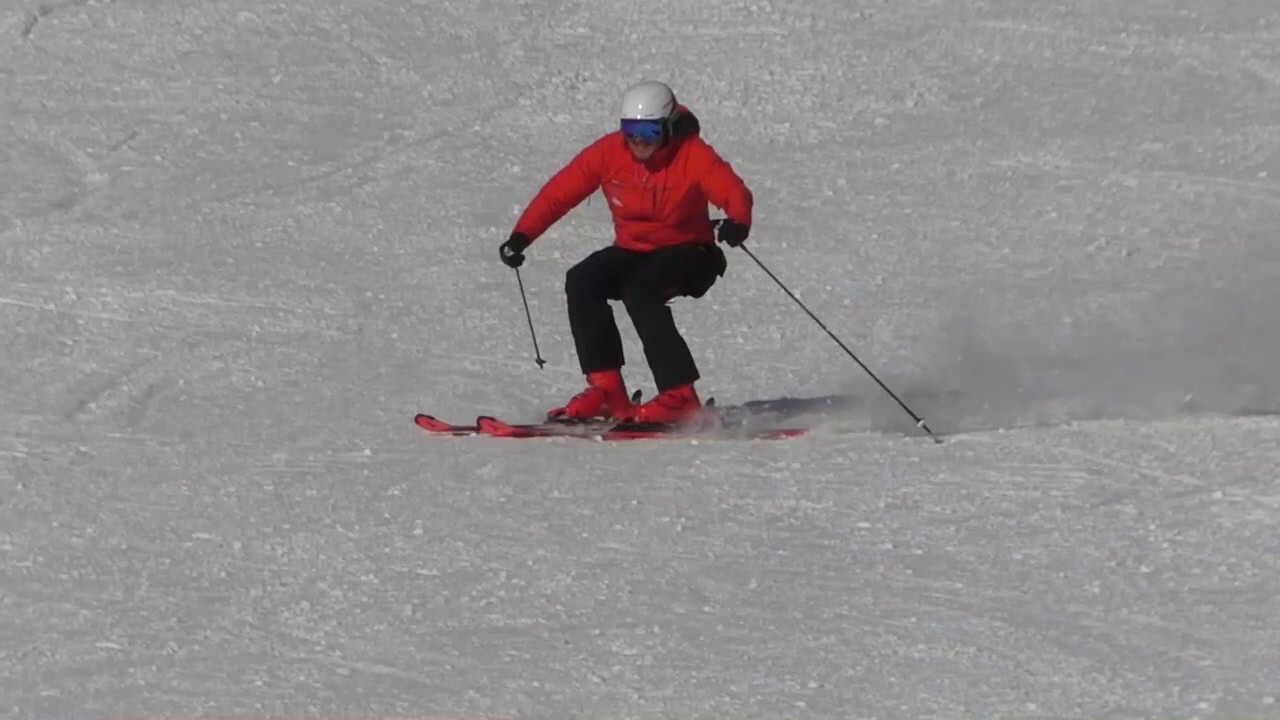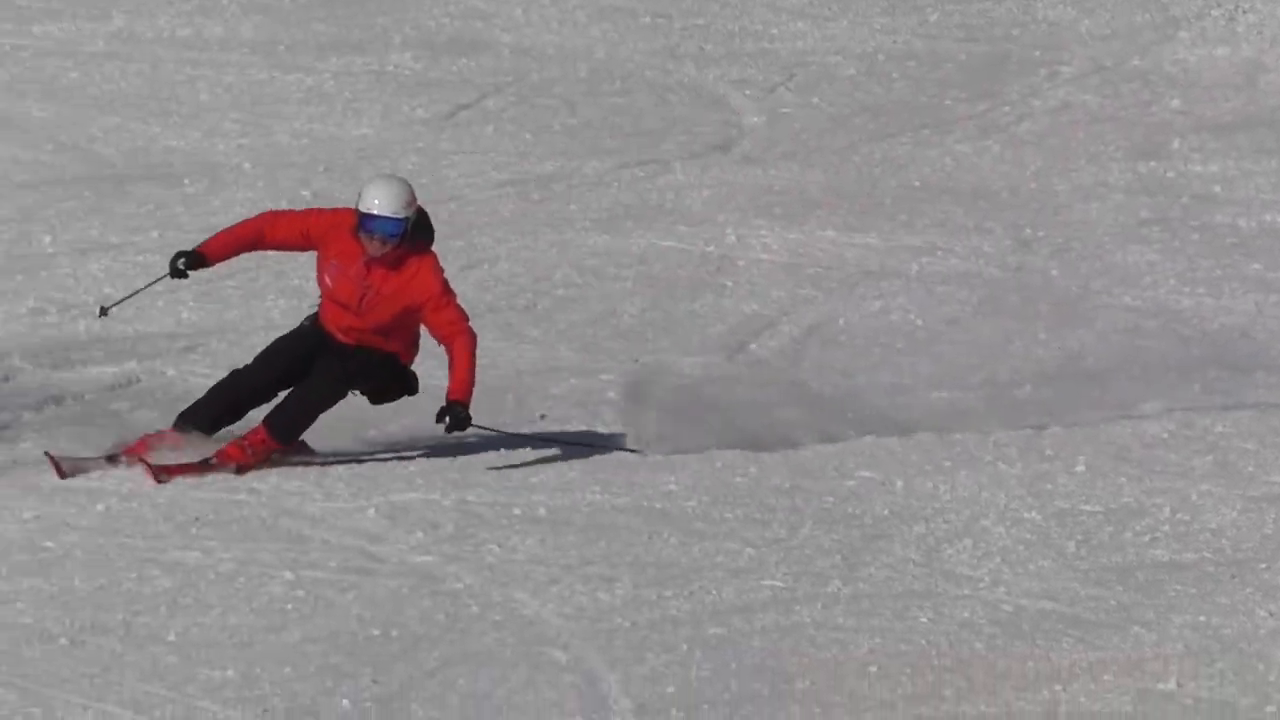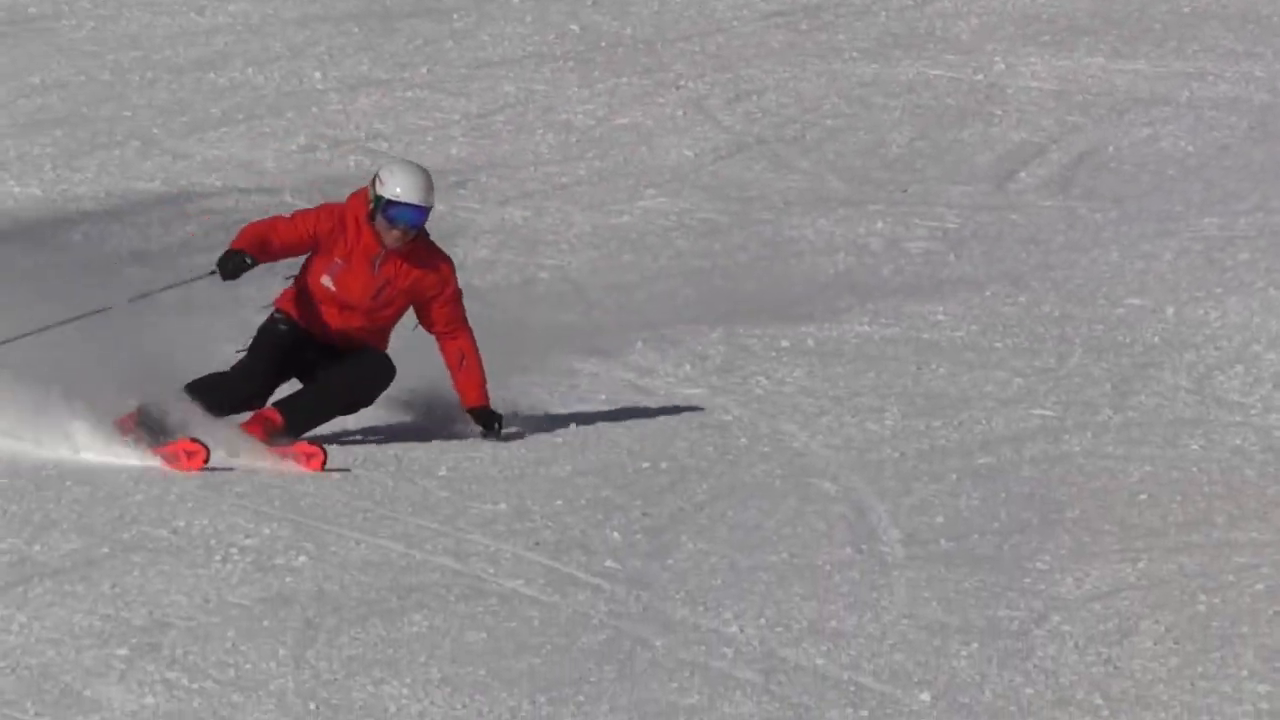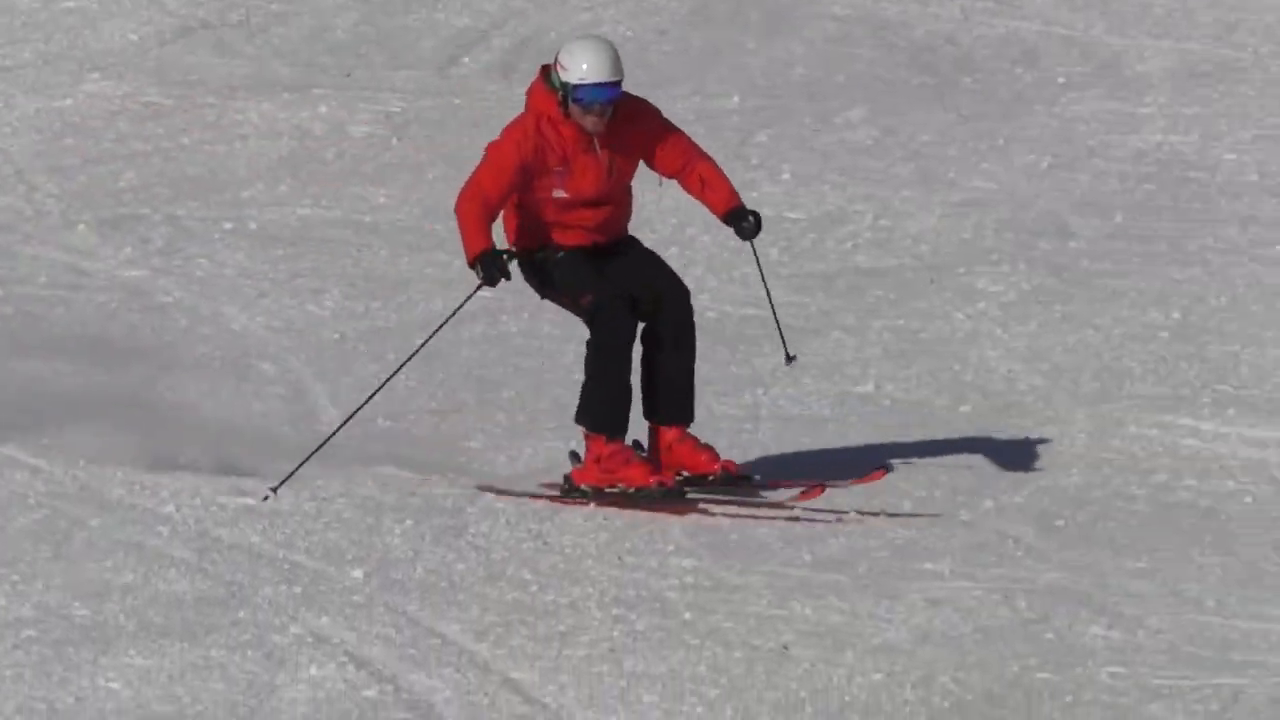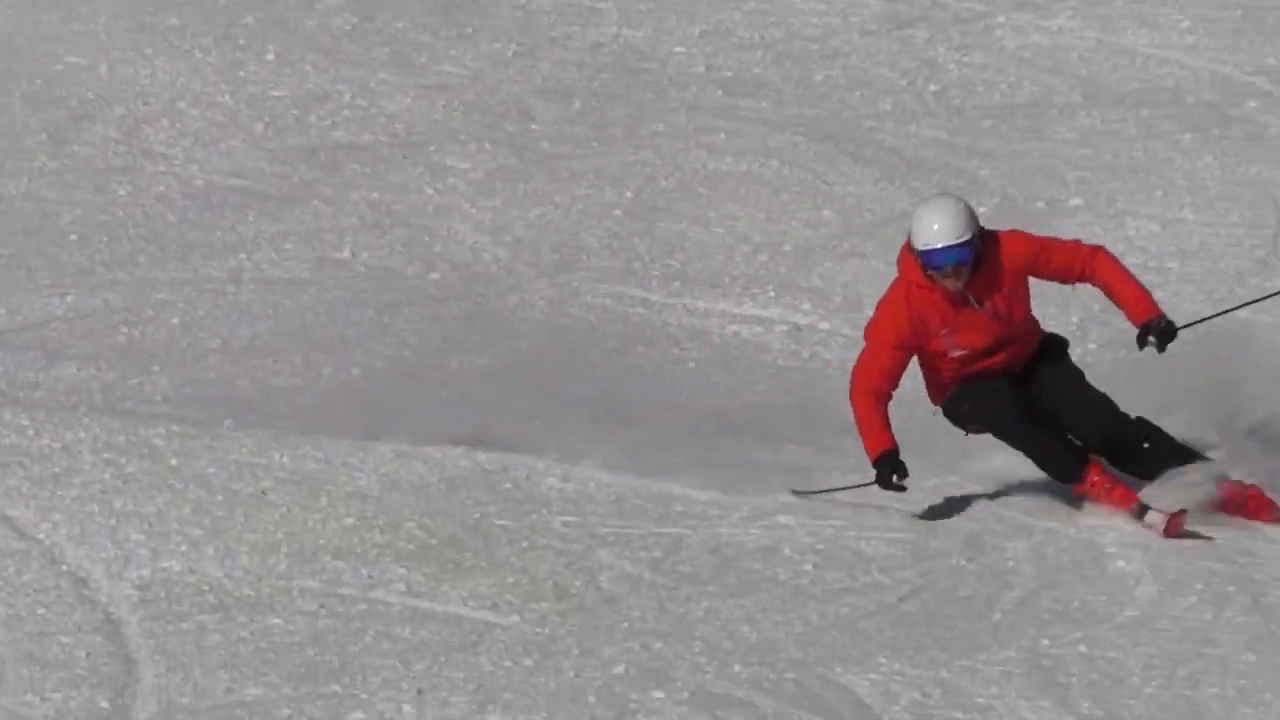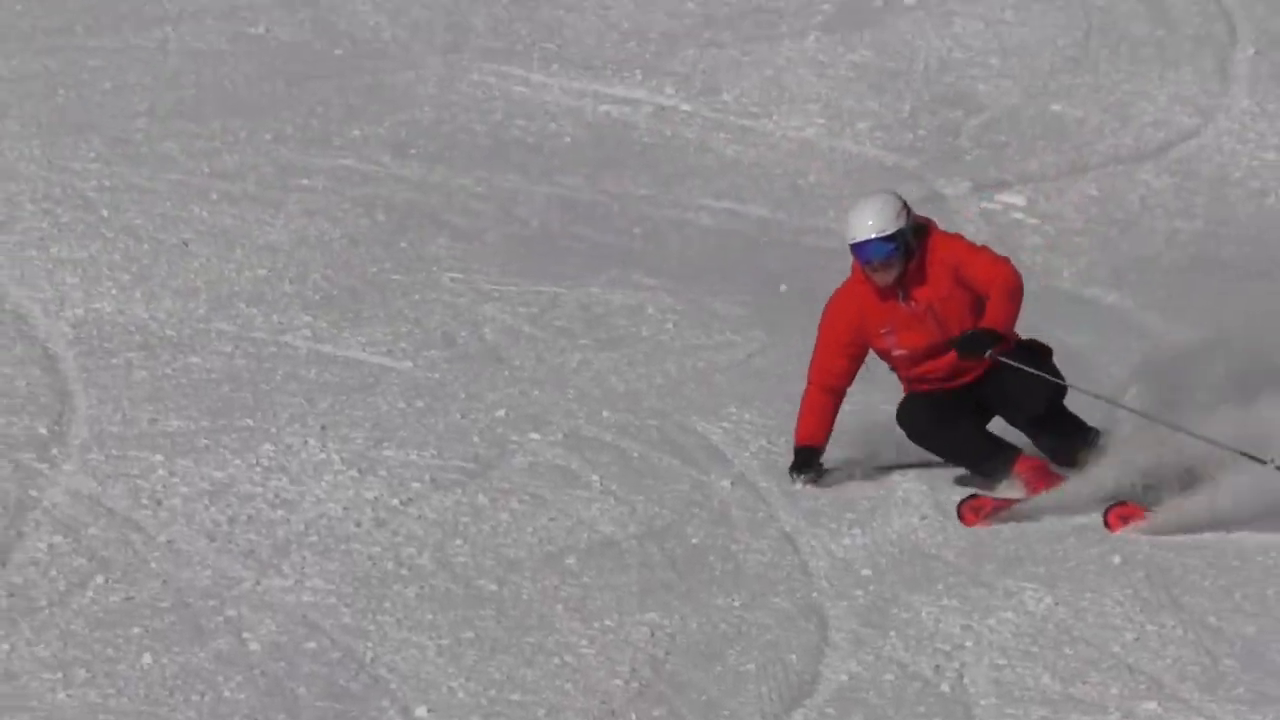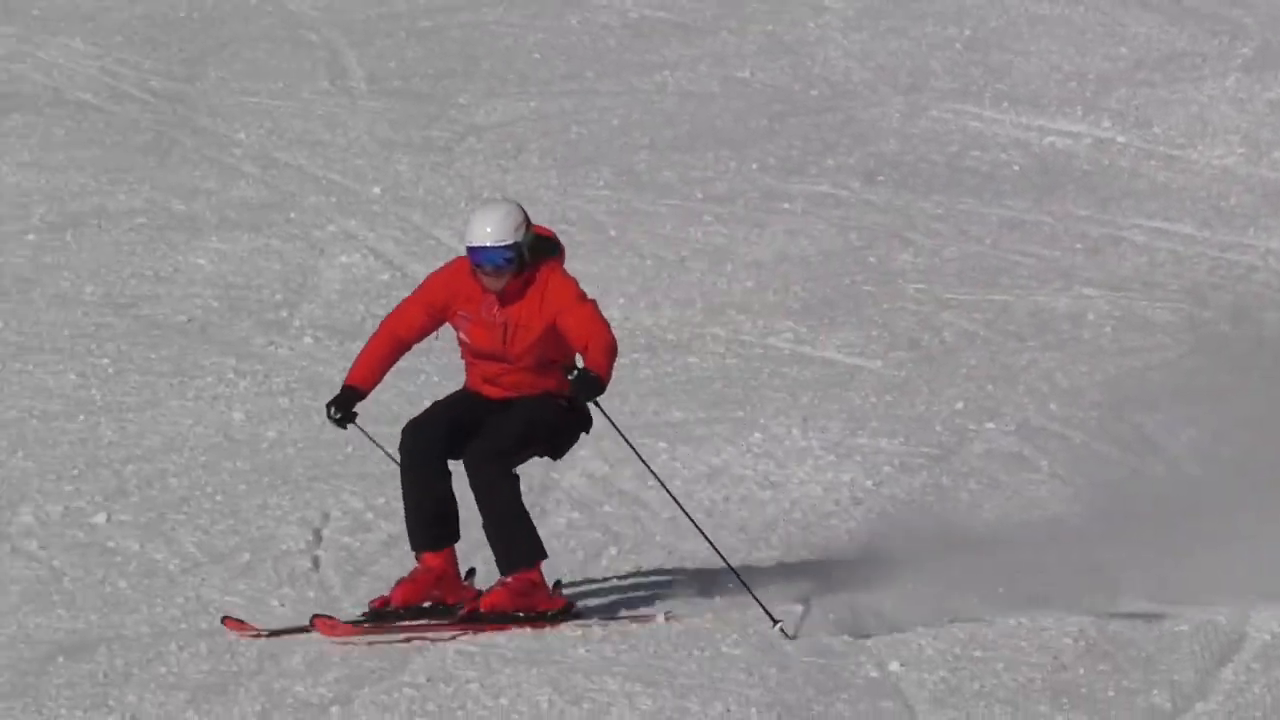
dt=0.5s
person 1, frame 1
left shoulder: (694, 155)
right shoulder: (609, 151)
left elbow: (736, 193)
right elbow: (561, 189)
left wrist: (737, 224)
right wrist: (521, 235)
left hip: (684, 253)
right hip: (631, 251)
left knee: (638, 295)
right knee: (579, 282)
left ankle: (680, 396)
right ankle: (605, 388)
person 1, frame 2
left shoulder: (422, 273)
right shoulder: (335, 226)
left elbow: (459, 334)
right elbow: (270, 227)
left wrist: (458, 400)
right wrist: (202, 255)
left hip: (380, 357)
right hip: (327, 331)
left knee: (331, 375)
right knee: (256, 378)
left ankle: (265, 442)
right ankle: (177, 436)
person 1, frame 3
left shoulder: (431, 269)
right shoulder: (335, 221)
left elbow: (452, 333)
right elbow: (263, 234)
left wrist: (477, 403)
right wrist: (238, 253)
left hip: (348, 353)
right hip: (293, 327)
left knee: (378, 371)
right knee: (252, 380)
left ankle: (267, 426)
person 1, frame 4
left shoulder: (634, 117)
right shoulder: (530, 132)
left elbow: (687, 159)
right elbow: (476, 198)
left wrist: (732, 208)
right wrist: (481, 254)
left hip: (609, 245)
right hip: (549, 254)
left knee: (673, 302)
right knee: (616, 314)
left ankle: (672, 442)
right ankle: (603, 453)
person 1, frame 5
left shoulder: (1008, 252)
right shoulder: (904, 306)
left elbow: (1091, 261)
right elbow: (869, 384)
left wrist: (1148, 314)
right wrist: (882, 453)
left hip: (1031, 362)
right hip: (970, 392)
left knee: (1104, 424)
right knee: (1003, 406)
right ankle: (1095, 481)
person 1, frame 6
left shoulder: (944, 250)
right shoulder: (850, 305)
left elbow: (1004, 279)
right elbow: (826, 382)
left wrist: (993, 332)
right wrist: (808, 450)
left hip: (997, 367)
right hip: (937, 393)
left knee: (1041, 417)
right knee: (914, 417)
right ankle: (1027, 474)
person 1, frame 7
left shoulder: (552, 284)
right shoulder: (456, 280)
left elbow: (598, 337)
right elbow: (400, 329)
left wrist: (595, 375)
right wrist: (354, 389)
left hip: (547, 402)
right hip: (485, 397)
left knee: (485, 456)
right knee: (418, 440)
left ankle: (526, 583)
right ankle: (433, 572)
